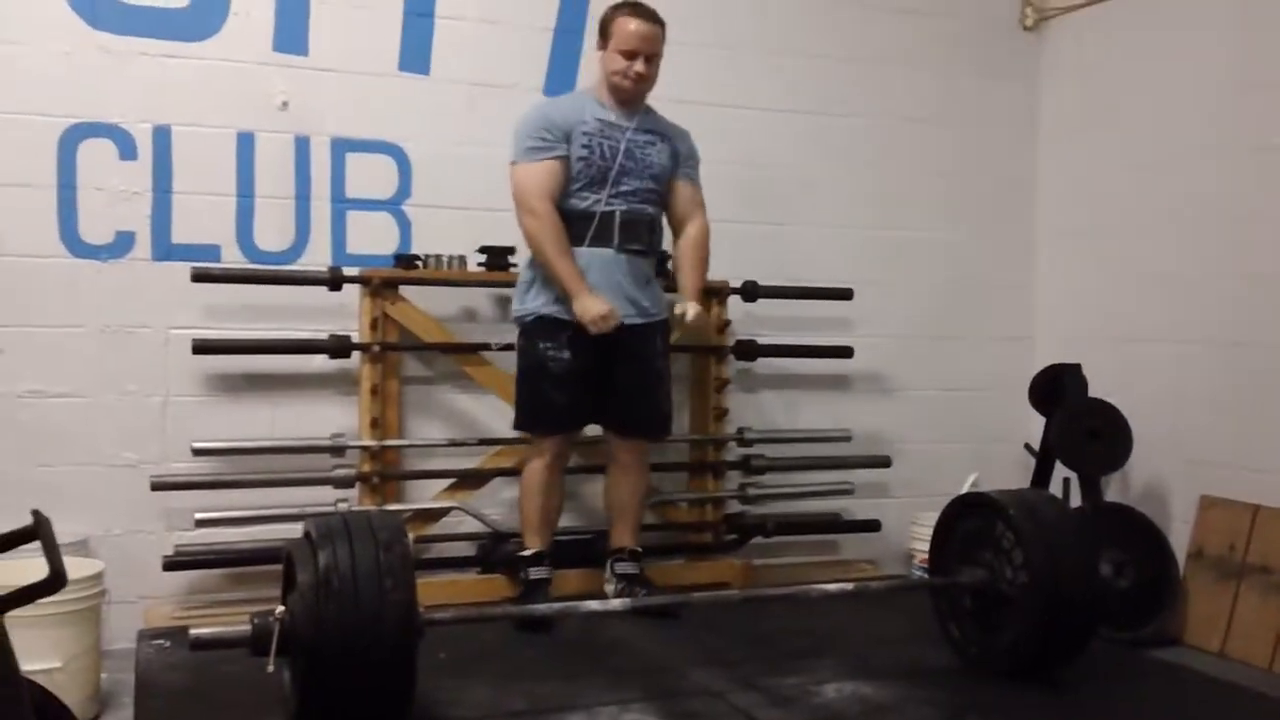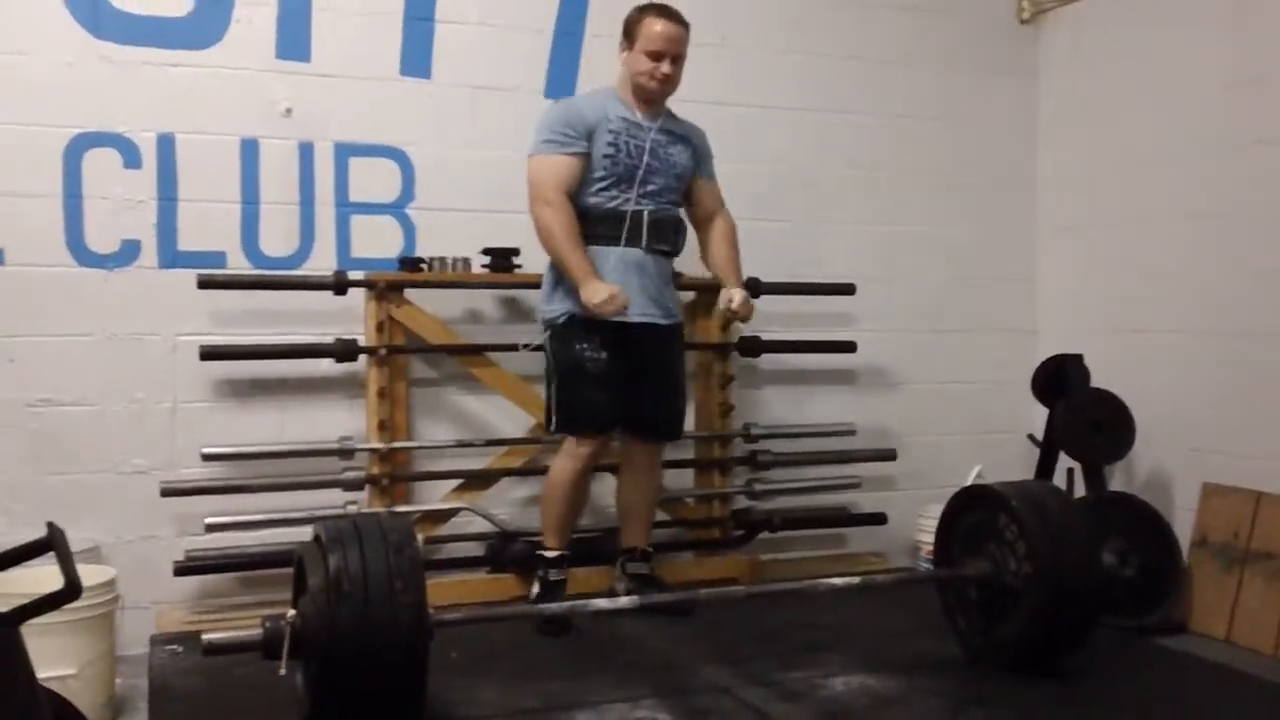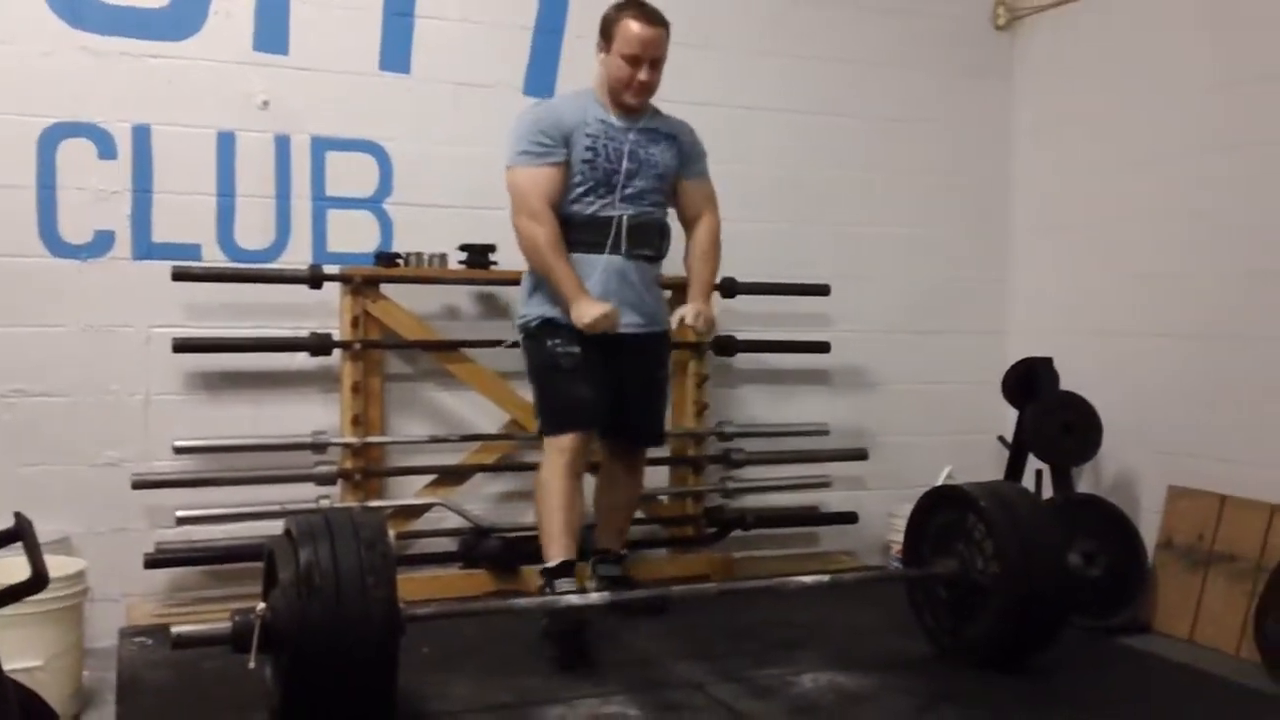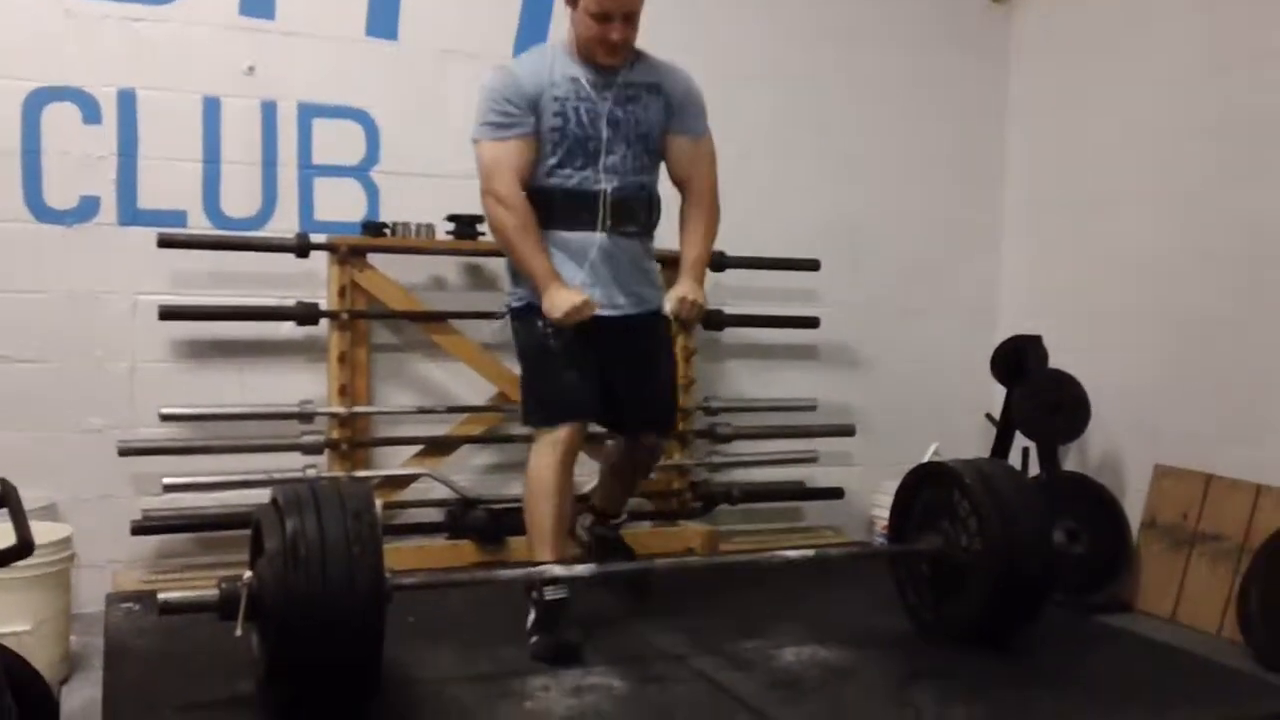
dt=0.3s
person 1, frame 1
left shoulder: (673, 140)
right shoulder: (553, 118)
left elbow: (690, 223)
right elbow: (535, 211)
left wrist: (691, 296)
right wrist: (581, 297)
left hip: (641, 314)
right hip: (558, 311)
left knee: (632, 445)
right knee: (550, 444)
left ankle: (624, 568)
right ankle: (533, 575)
person 1, frame 2
left shoulder: (689, 139)
right shoulder: (575, 115)
left elbow: (713, 218)
right elbow: (547, 201)
left wrist: (732, 284)
right wrist: (588, 283)
left hip: (658, 314)
right hip: (585, 310)
left knee: (646, 445)
right knee: (584, 442)
left ankle: (635, 570)
right ankle: (550, 572)
person 1, frame 3
left shoulder: (677, 136)
right shoulder: (553, 118)
left elbow: (703, 219)
right elbow: (532, 213)
left wrist: (698, 297)
right wrist: (578, 301)
left hip: (644, 318)
right hip: (563, 312)
left knee: (628, 449)
right knee: (569, 438)
left ankle: (609, 568)
right ankle: (558, 582)
person 1, frame 4
left shoulder: (671, 87)
right shoulder: (521, 81)
left elbow: (699, 186)
right elbow: (501, 193)
left wrist: (690, 277)
right wrist: (552, 287)
left hip: (637, 295)
right hip: (551, 296)
left knee: (649, 432)
right knee: (561, 433)
left ankle: (599, 522)
right ankle: (548, 597)
